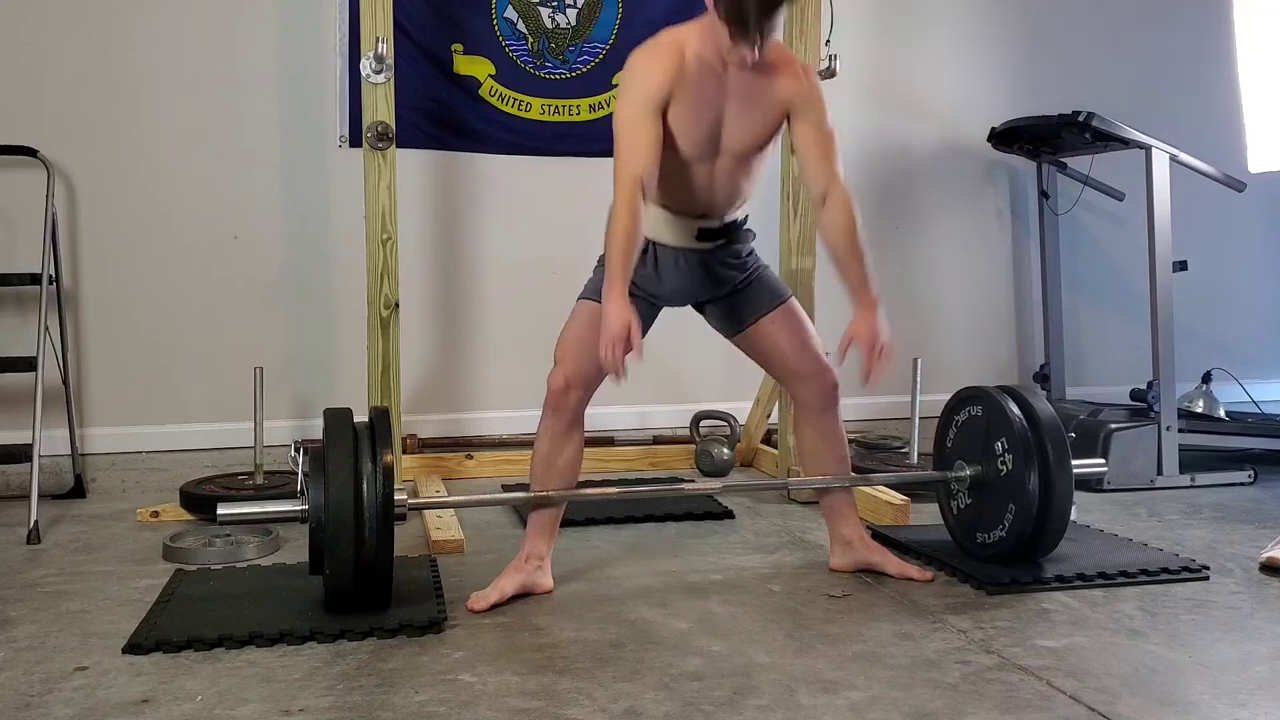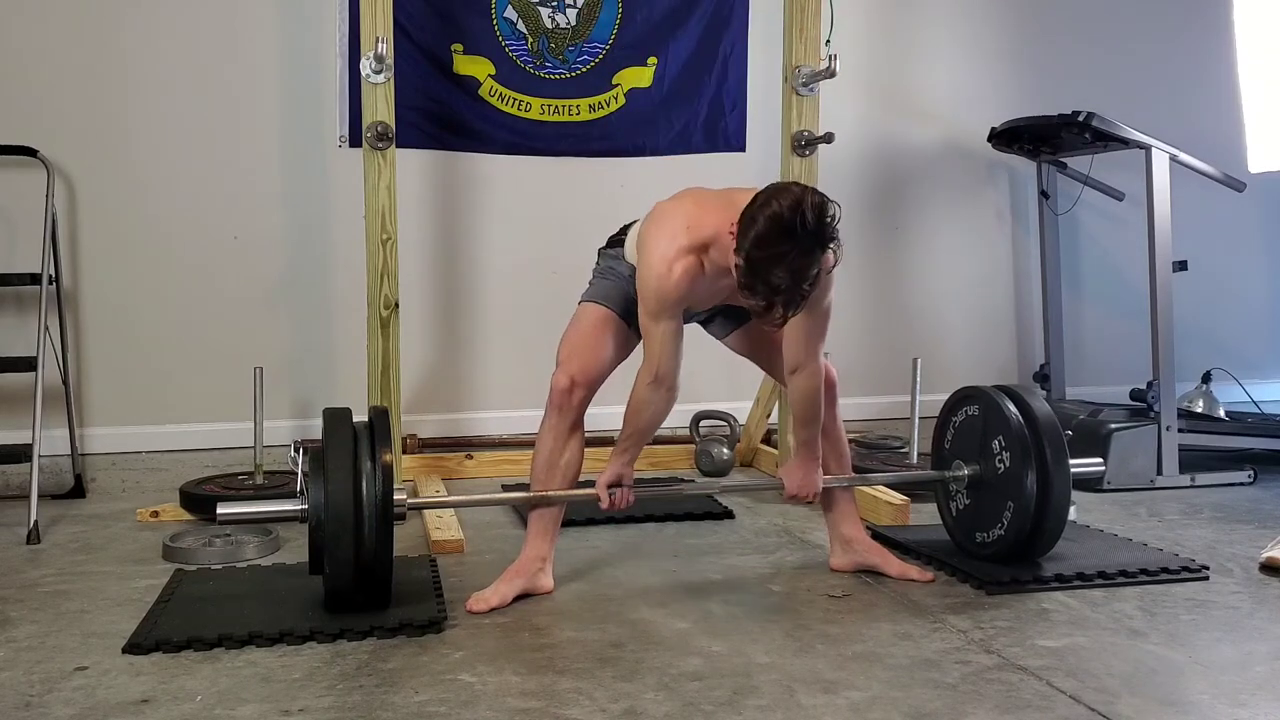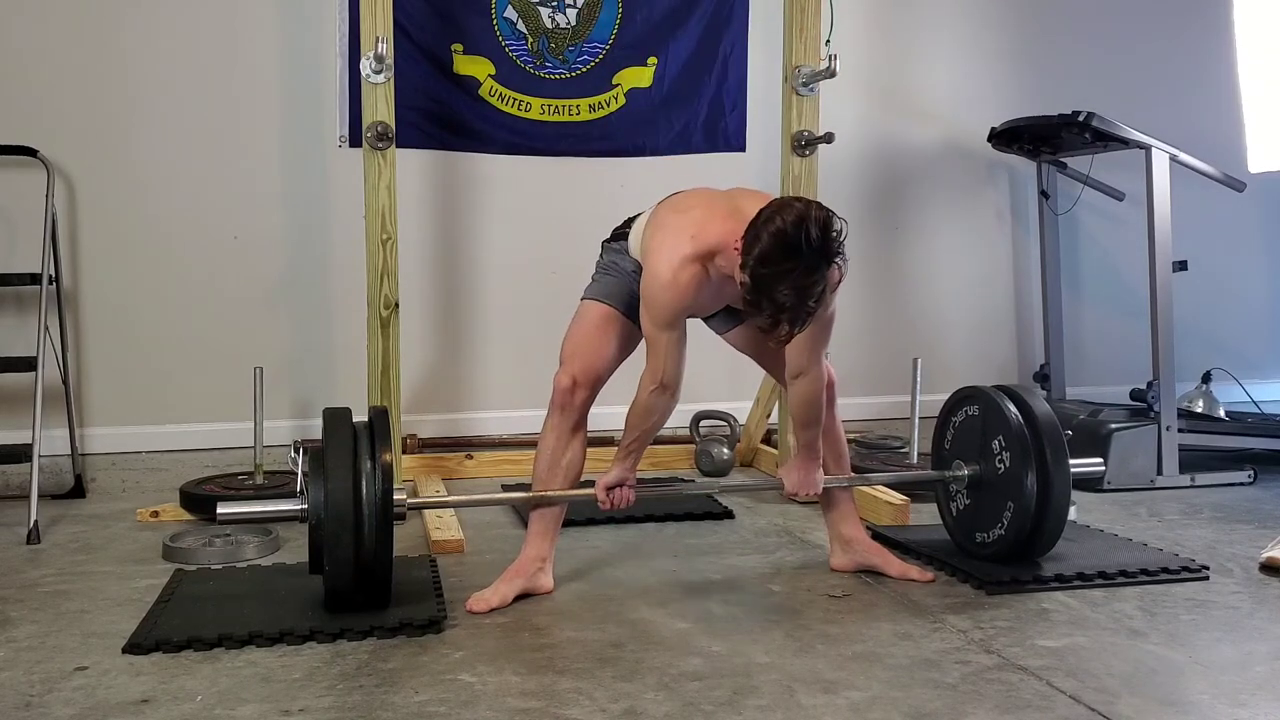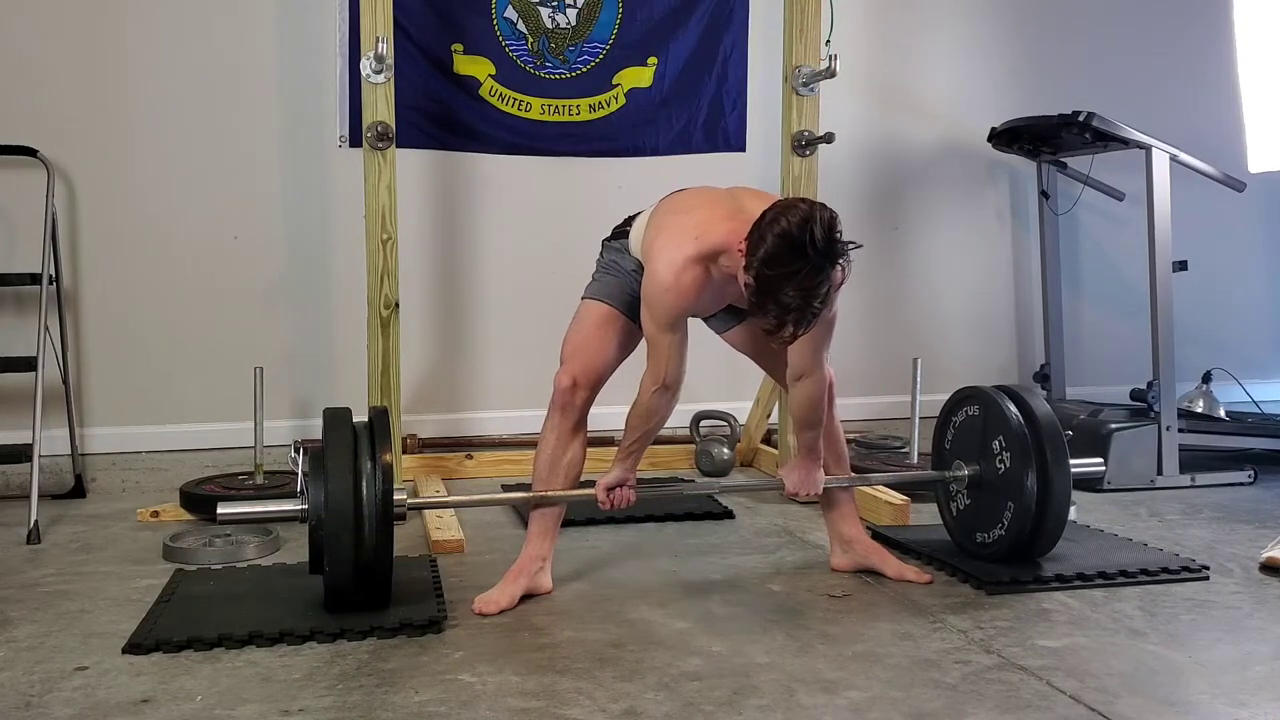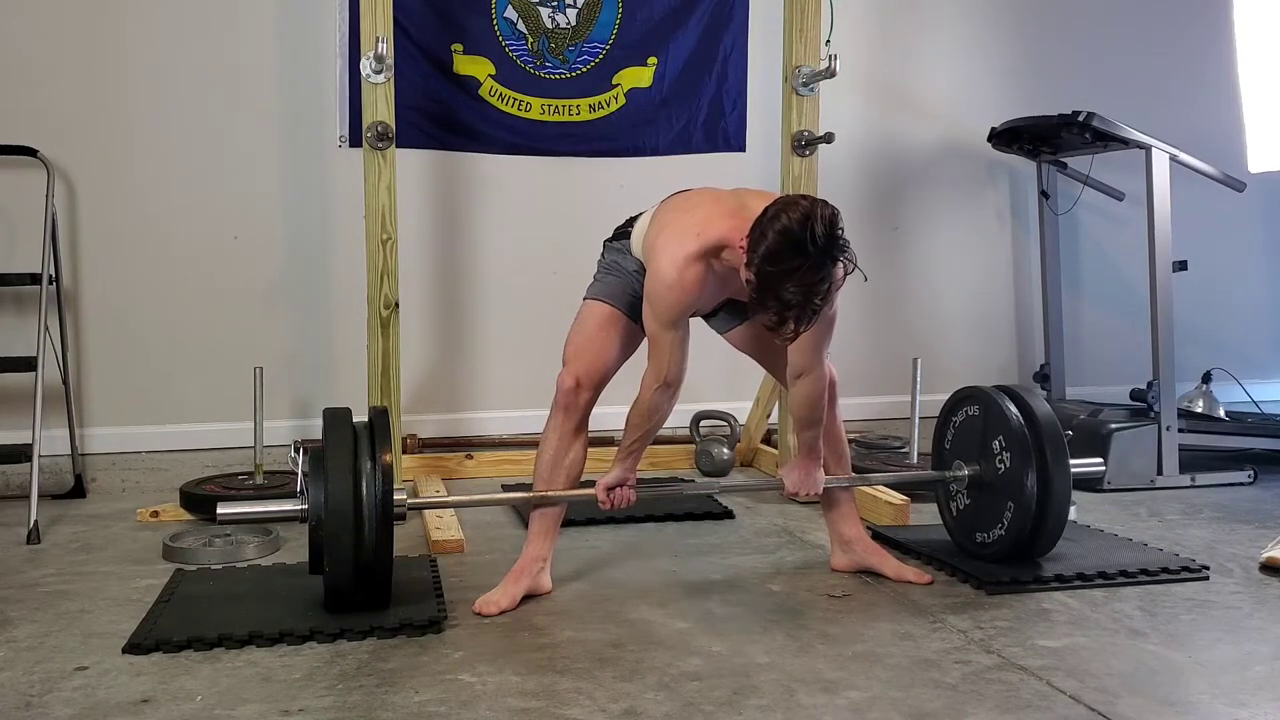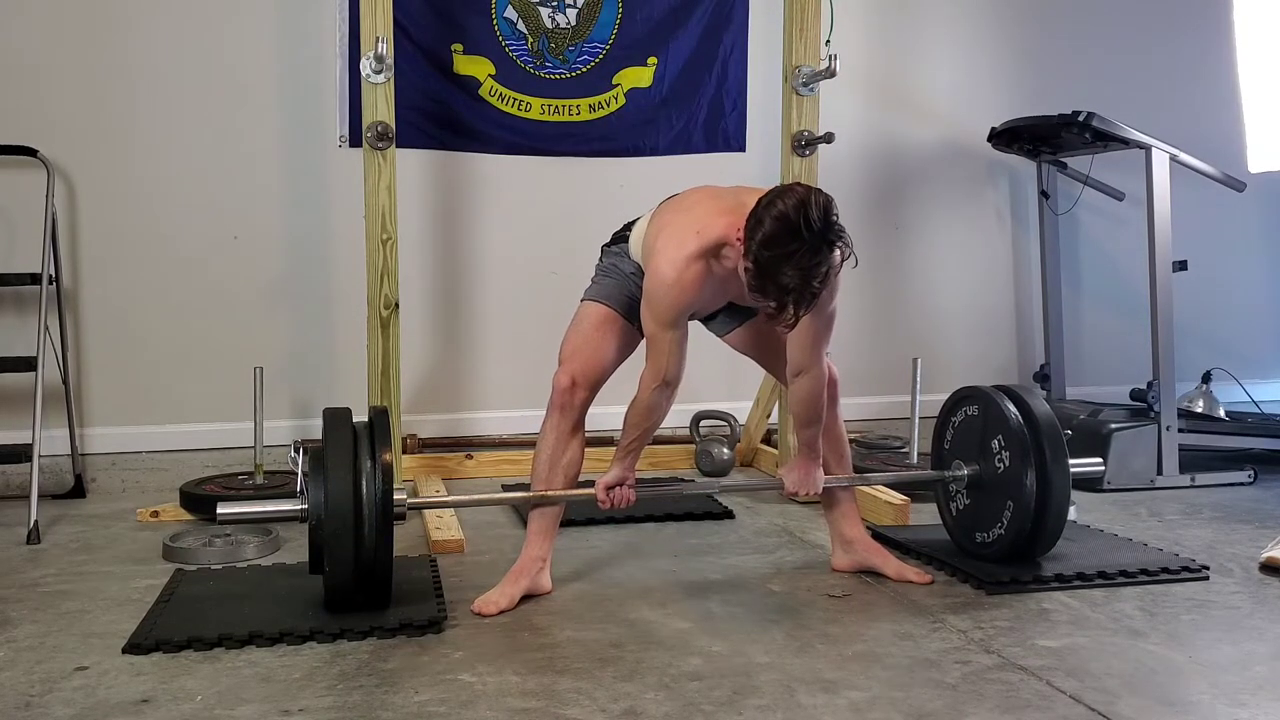
dt=0.7s
person 1, frame 1
left shoulder: (792, 80)
right shoulder: (659, 62)
left elbow: (829, 197)
right elbow: (631, 191)
left wrist: (865, 302)
right wrist: (615, 296)
left hip: (728, 249)
right hip: (649, 245)
left knee: (818, 381)
right knee: (567, 386)
left ankle: (848, 539)
right ankle: (534, 559)
person 1, frame 2
left shoulder: (812, 259)
right shoulder: (671, 257)
left elbow: (803, 368)
right elbow: (660, 381)
left wrist: (807, 458)
right wrist: (622, 462)
left hip: (718, 293)
right hip: (632, 270)
left knee: (822, 382)
right knee: (569, 386)
left ankle: (849, 541)
right ankle: (534, 562)
person 1, frame 3
left shoulder: (816, 267)
right shoulder: (675, 267)
left elbow: (804, 373)
right elbow: (662, 385)
left wrist: (807, 459)
left hip: (725, 274)
right hip: (635, 263)
left knee: (822, 382)
right knee: (573, 386)
left ankle: (848, 541)
right ankle: (534, 561)
person 1, frame 4
left shoulder: (817, 267)
right shoulder: (675, 269)
left elbow: (805, 375)
right elbow: (663, 385)
left wrist: (808, 459)
left hip: (730, 274)
right hip: (635, 260)
left knee: (821, 382)
right knee: (573, 385)
left ankle: (848, 541)
right ankle: (534, 562)
person 1, frame 5
left shoulder: (818, 263)
right shoulder: (679, 263)
left elbow: (806, 373)
right elbow: (663, 382)
left wrist: (808, 458)
left hip: (729, 278)
right hip: (638, 262)
left knee: (823, 382)
right knee: (576, 386)
left ankle: (849, 541)
right ankle: (533, 563)
person 1, frame 6
left shoulder: (819, 261)
right shoulder: (678, 263)
left elbow: (805, 371)
right elbow: (662, 382)
left wrist: (808, 457)
right wrist: (623, 466)
left hip: (725, 290)
right hip: (635, 266)
left knee: (824, 381)
right knee: (571, 386)
left ankle: (850, 541)
right ankle: (533, 564)
